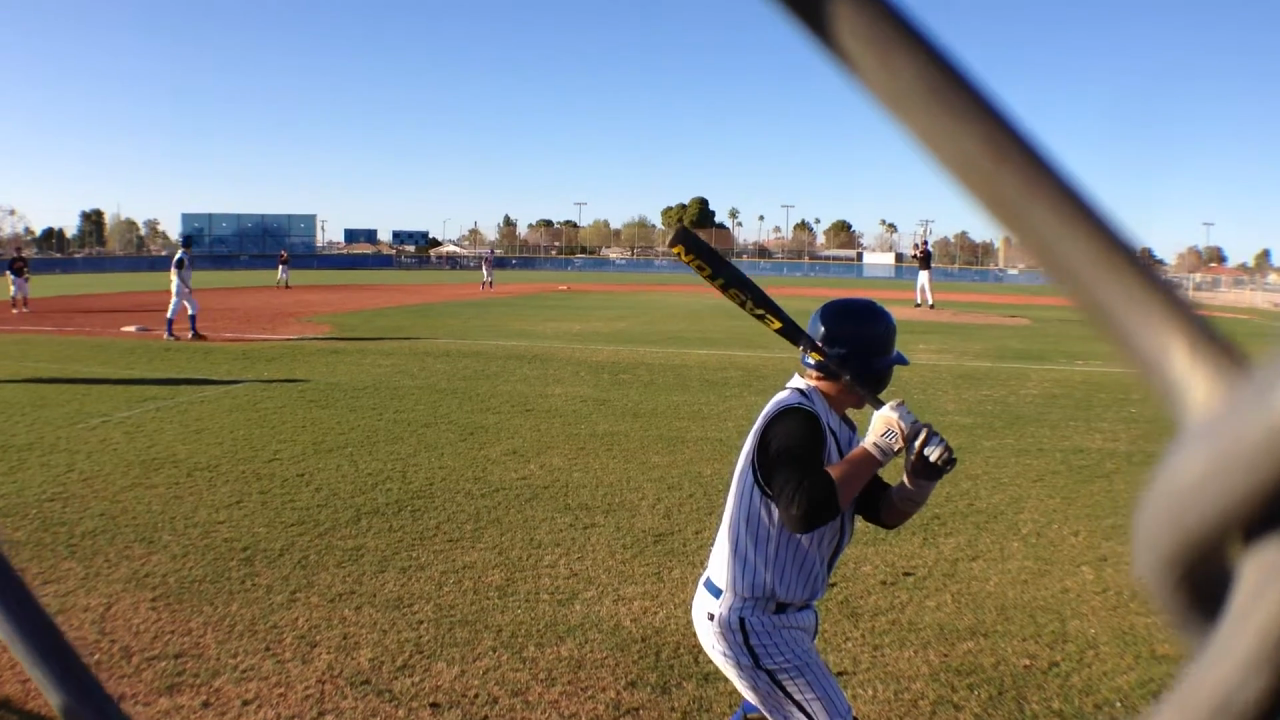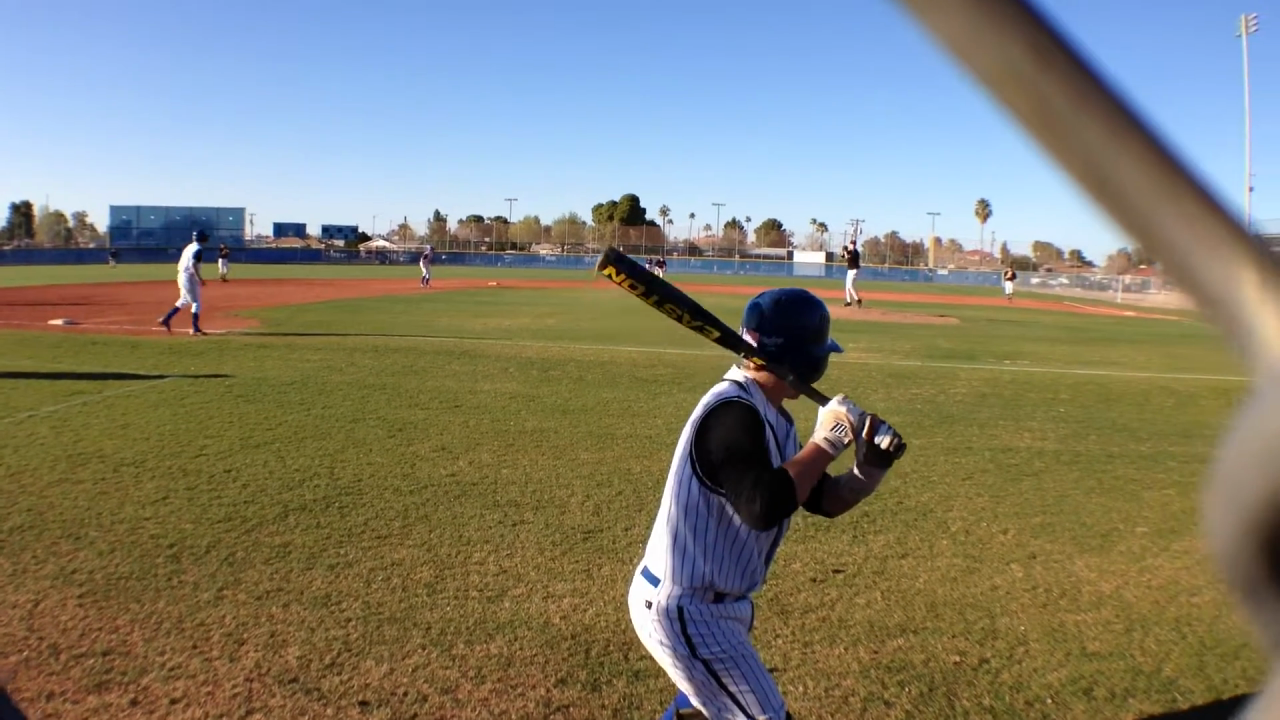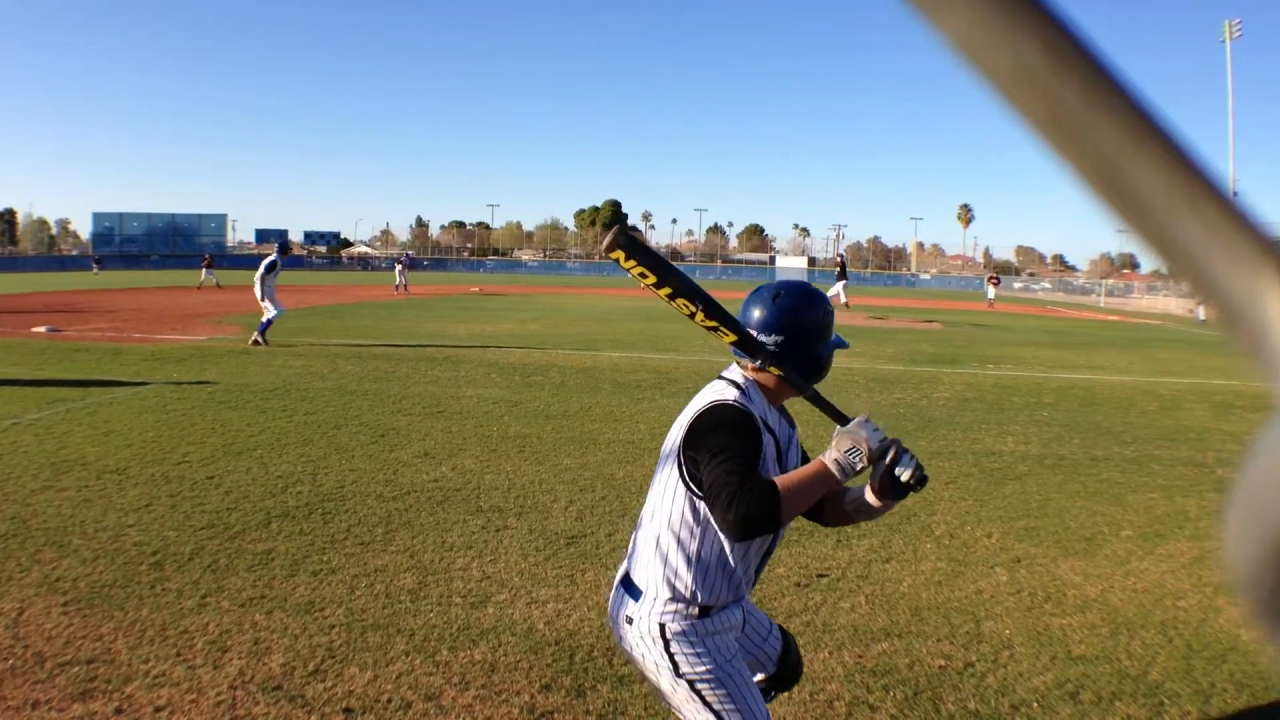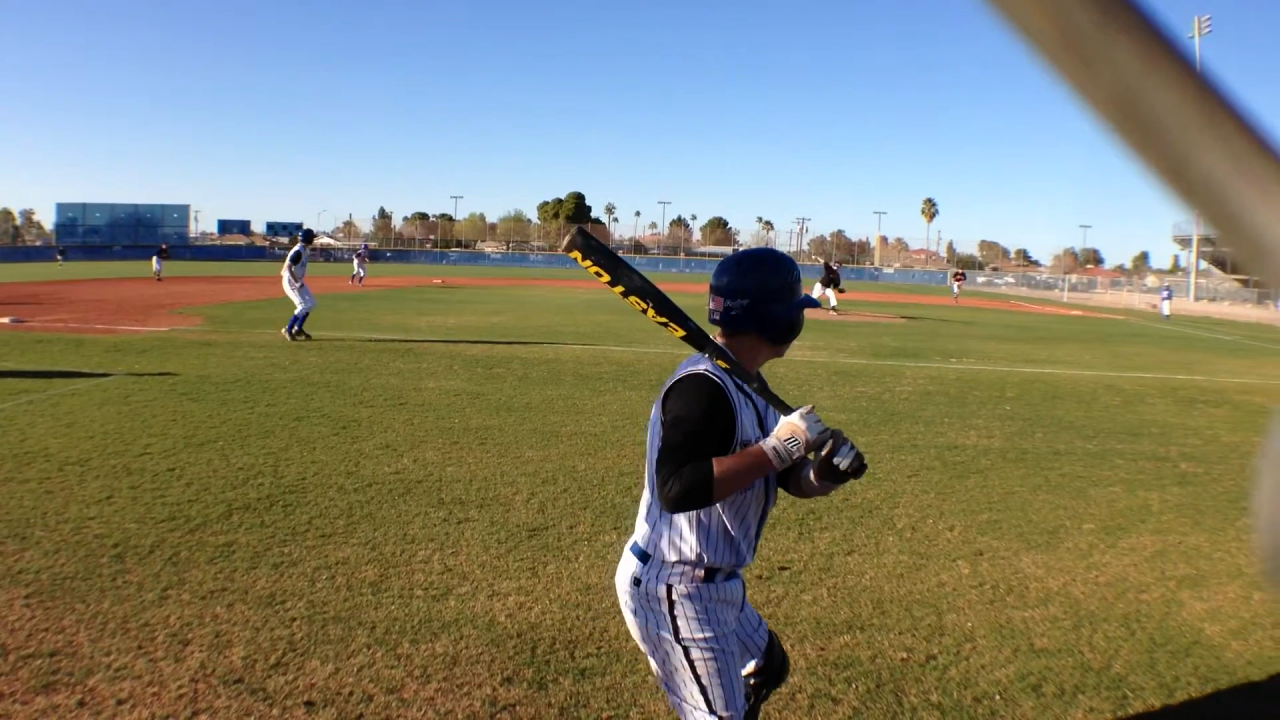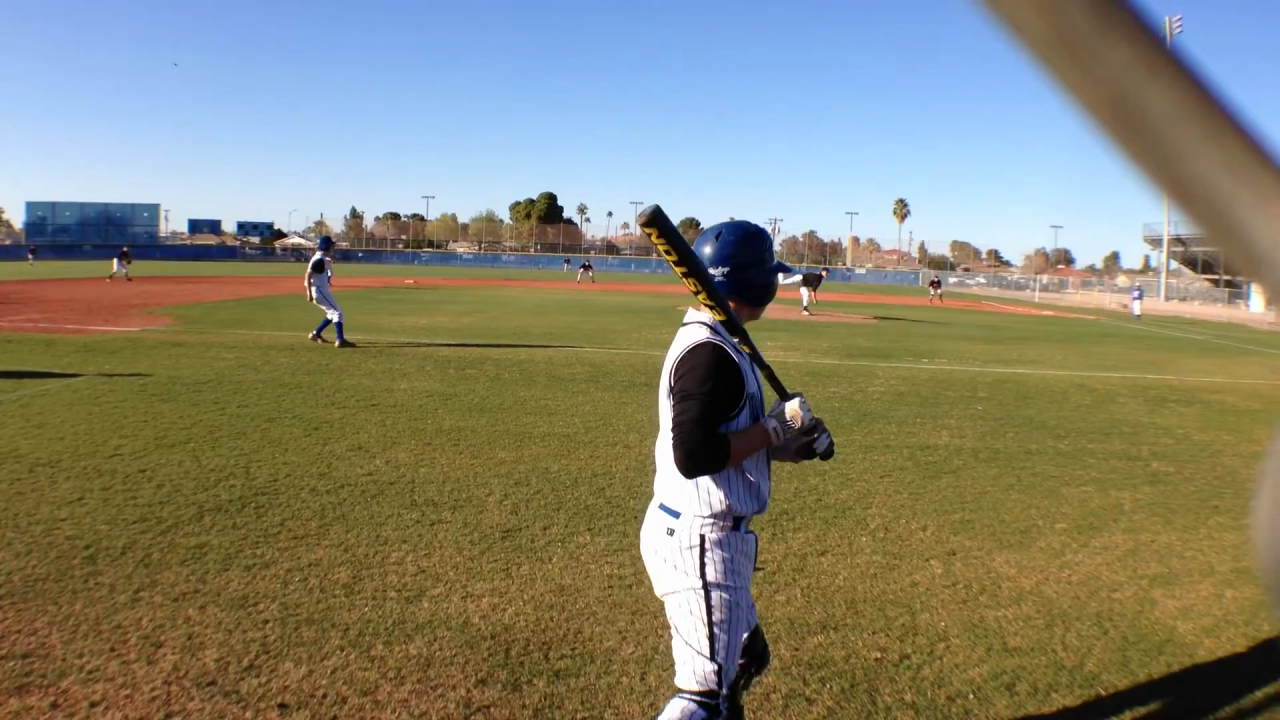
dt=1s
person 1, frame 1
left shoulder: (834, 424)
right shoulder: (796, 418)
left elbow: (883, 511)
right elbow: (804, 510)
left wrist: (920, 479)
right wrist: (877, 447)
left hip: (766, 610)
right hip: (751, 620)
person 1, frame 2
left shoulder: (769, 415)
right shoulder: (734, 411)
left elbow: (824, 500)
right elbow: (764, 508)
left wrist: (868, 469)
right wrist: (827, 441)
left hip: (696, 600)
right hip: (686, 609)
person 1, frame 3
left shoulder: (769, 415)
right shoulder: (726, 417)
left elbow: (820, 506)
right elbow: (741, 517)
left wrist: (878, 496)
right wrist: (838, 461)
left hip: (713, 606)
right hip: (671, 621)
left knee: (781, 665)
person 1, frame 4
left shoulder: (747, 385)
right shoulder: (702, 386)
left elbow: (792, 479)
right elbow: (677, 489)
left wrist: (827, 471)
right wrist: (778, 447)
left hip: (712, 583)
right hip: (677, 589)
left knee: (765, 669)
person 1, frame 5
left shoulder: (707, 341)
right shoulder: (709, 352)
right elbow: (694, 456)
left wrist: (794, 445)
right wrist: (776, 426)
left hip: (695, 534)
right hip: (701, 541)
left knee: (745, 658)
